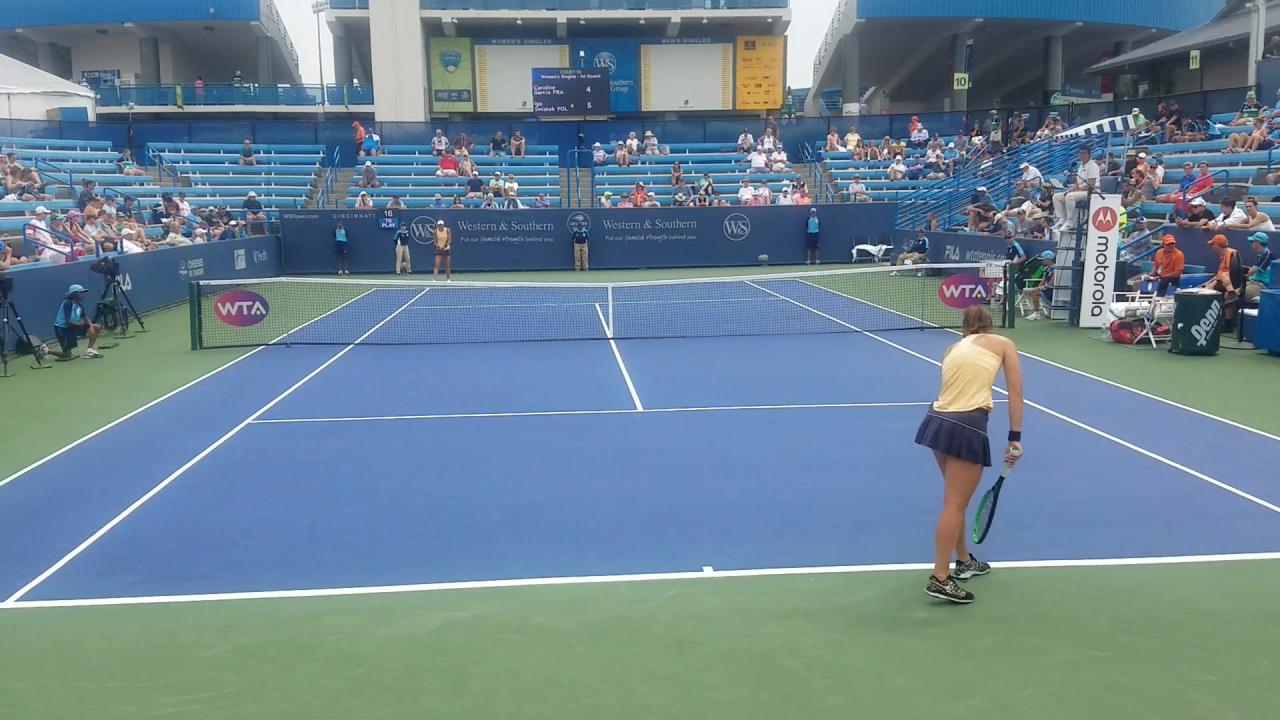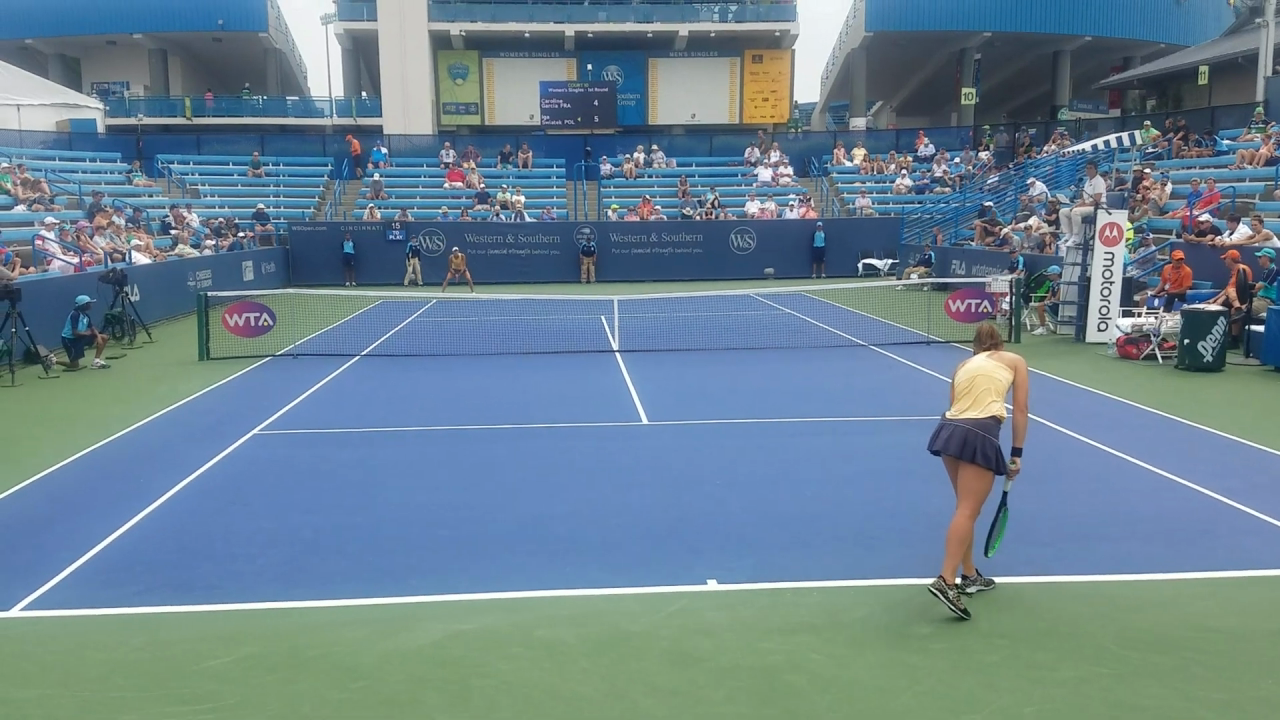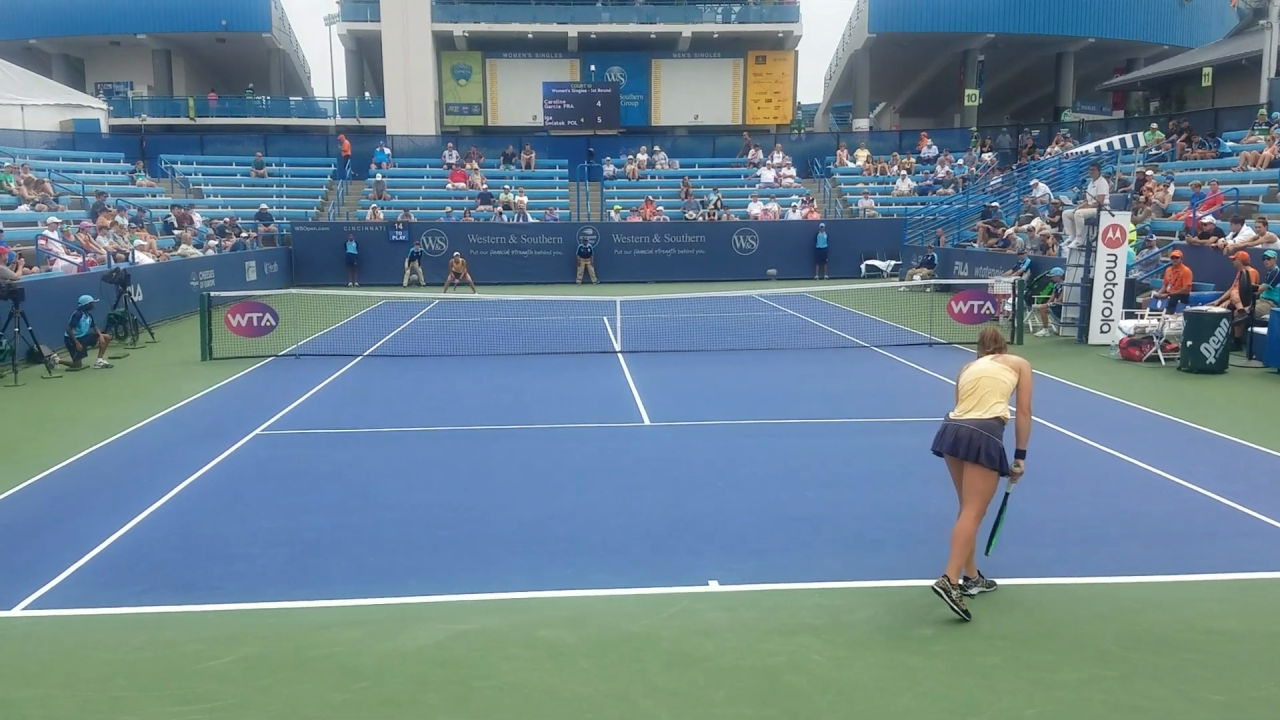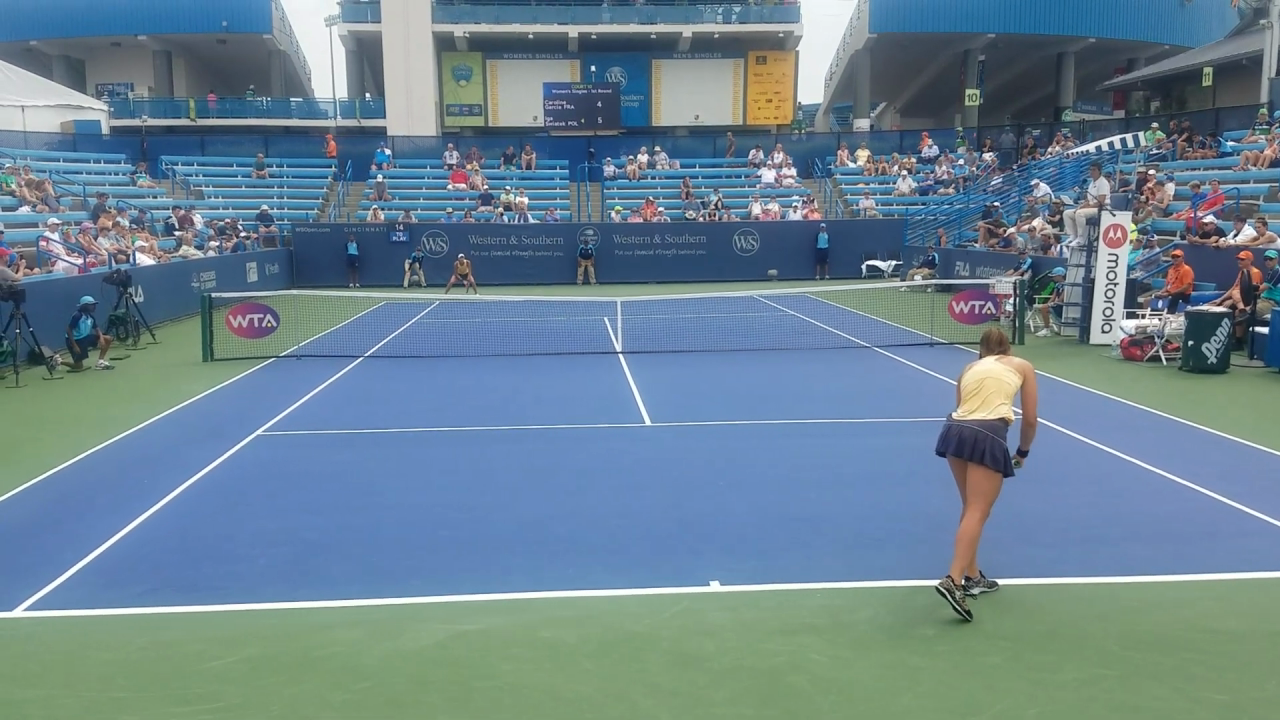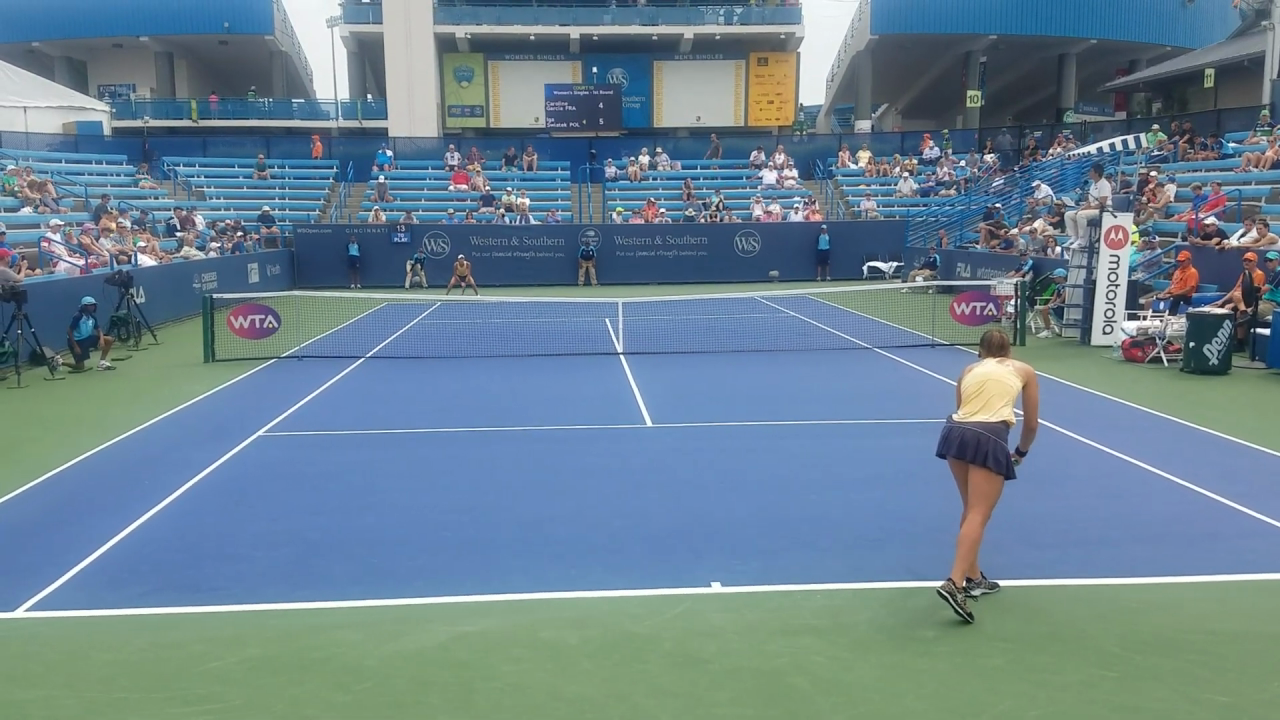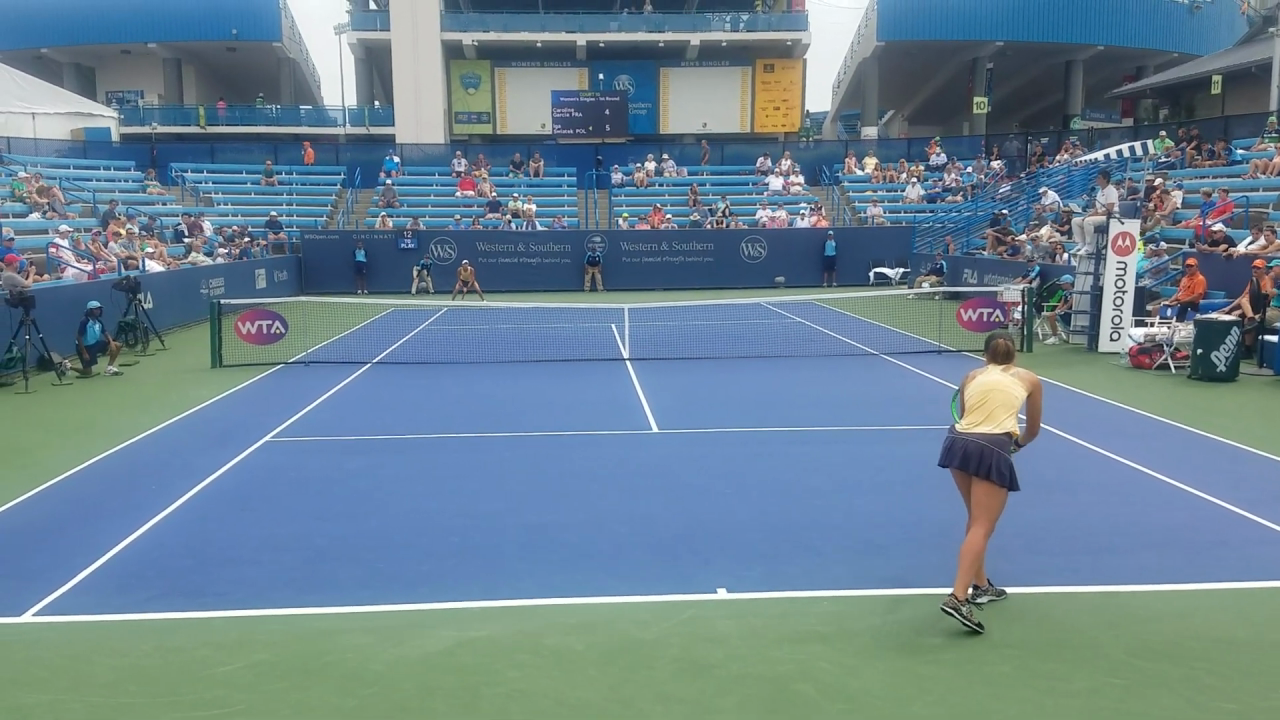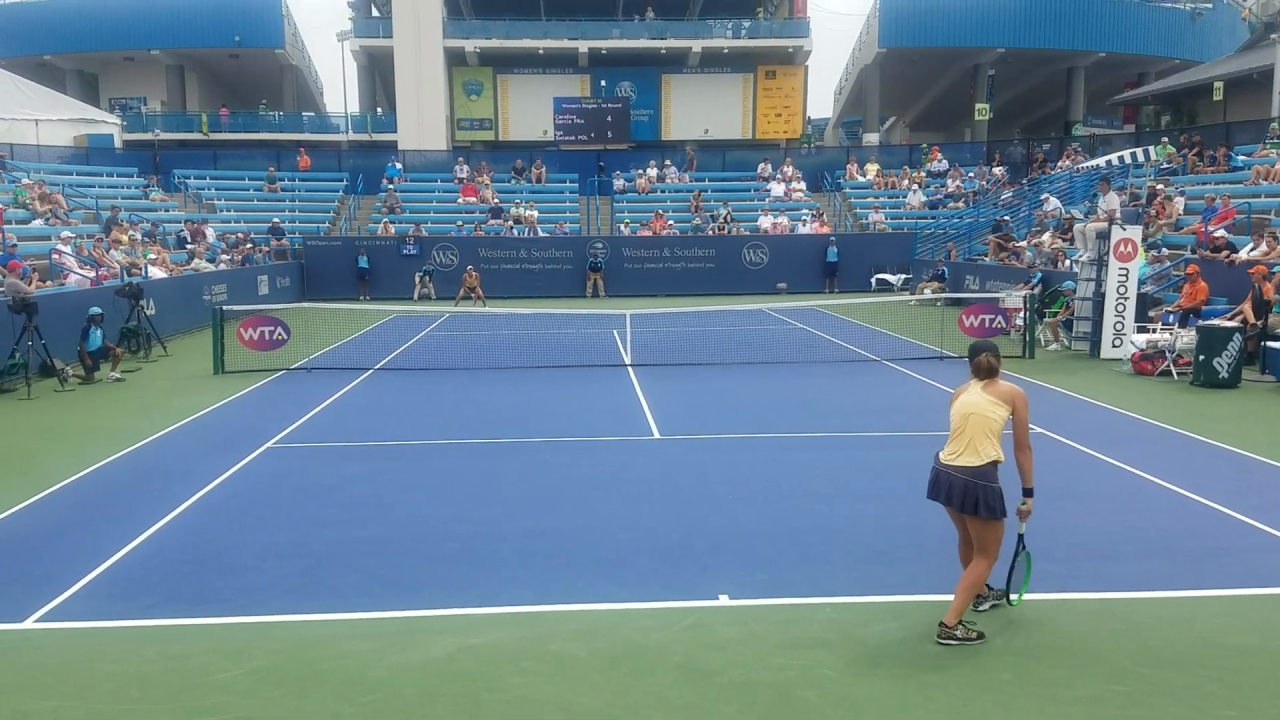
dt=0.7s
person 1, frame 1
left shoulder: (951, 349)
right shoulder: (1003, 343)
right elbow: (1015, 393)
right wrist: (1015, 438)
left hip: (937, 420)
right hip: (967, 425)
left knee: (957, 498)
right knee: (954, 504)
left ankle: (964, 561)
right ankle: (939, 578)
person 1, frame 2
left shoulder: (964, 365)
right shoulder: (1014, 360)
right elbow: (1020, 409)
right wrist: (1017, 453)
left hip: (948, 429)
right hip: (980, 434)
left knee: (966, 507)
right knee: (967, 511)
left ankle: (969, 576)
right ankle: (945, 581)
person 1, frame 3
left shoulder: (968, 368)
right shoulder: (1019, 363)
right elbow: (1023, 411)
right wrist: (1020, 456)
left hip: (951, 429)
right hip: (984, 434)
left knee: (968, 507)
right knee: (973, 512)
left ankle: (970, 577)
right ankle: (949, 580)
person 1, frame 4
left shoulder: (970, 368)
right shoulder: (1022, 366)
right elbow: (1030, 419)
right wrist: (1022, 453)
left hip: (954, 429)
right hip: (987, 435)
left knee: (971, 508)
right knee: (977, 513)
left ankle: (972, 577)
right ankle: (953, 581)
person 1, frame 5
left shoulder: (969, 370)
right shoulder: (1024, 370)
right elbow: (1031, 424)
right wrist: (1020, 452)
left hip: (954, 431)
right hip: (988, 438)
left knee: (971, 509)
right knee: (978, 515)
left ankle: (973, 578)
right ankle: (955, 583)
person 1, frame 6
left shoulder: (972, 376)
right shoulder: (1029, 379)
right elbow: (1033, 430)
right wrist: (1017, 443)
left hip: (958, 441)
right hip: (992, 449)
left knee: (976, 519)
right knee: (981, 528)
left ankle: (980, 585)
right ankle: (958, 598)
person 1, frame 7
left shoulder: (960, 392)
right shoulder: (1014, 393)
right elbow: (1023, 447)
right wrist: (1028, 493)
left hip: (943, 472)
right hip: (978, 479)
left knee: (968, 539)
right knee: (986, 554)
left ankle: (980, 593)
right ankle: (950, 624)
